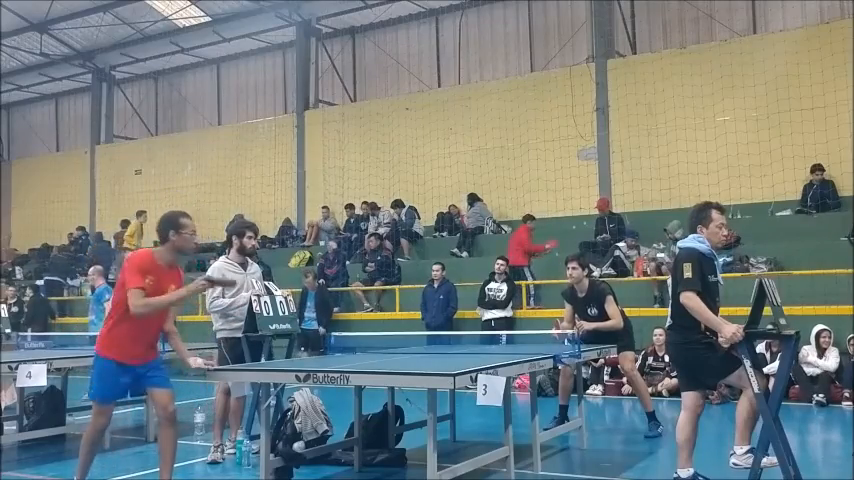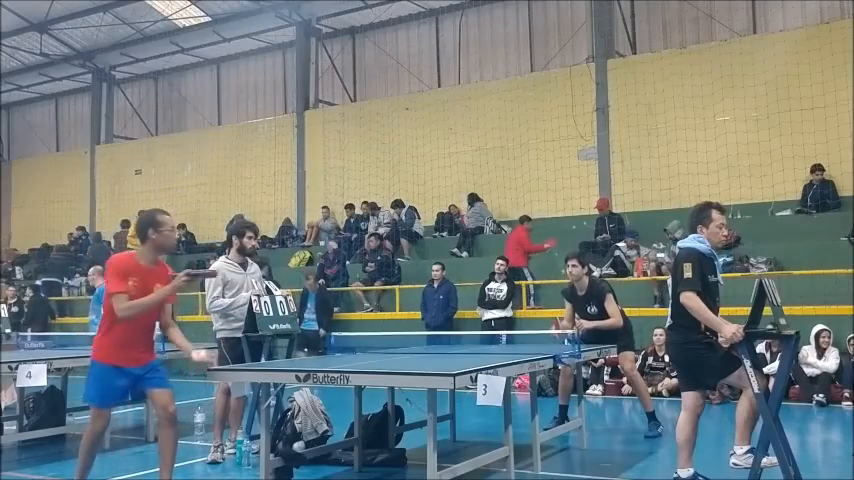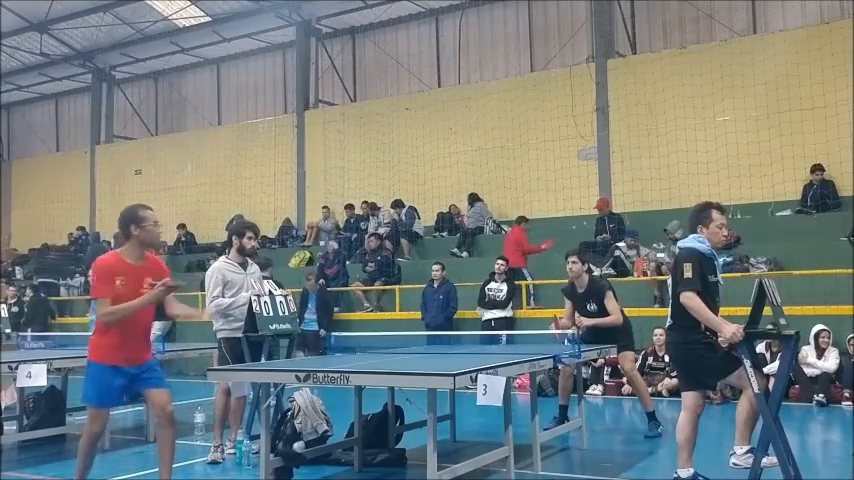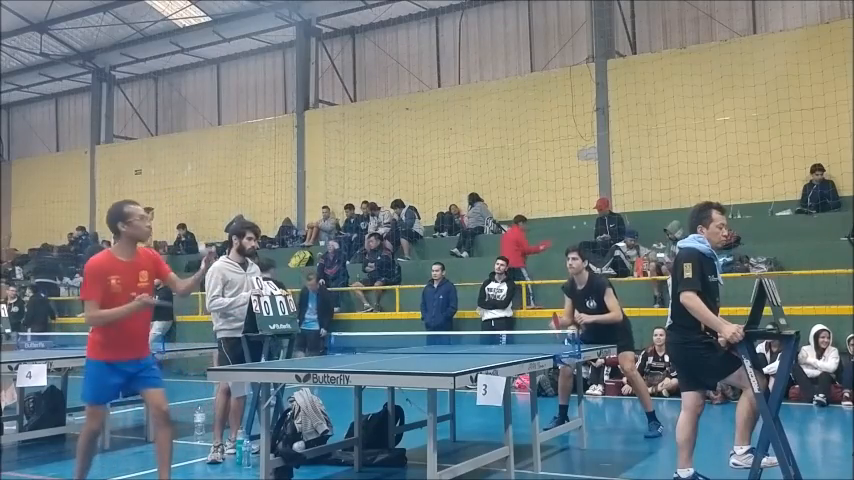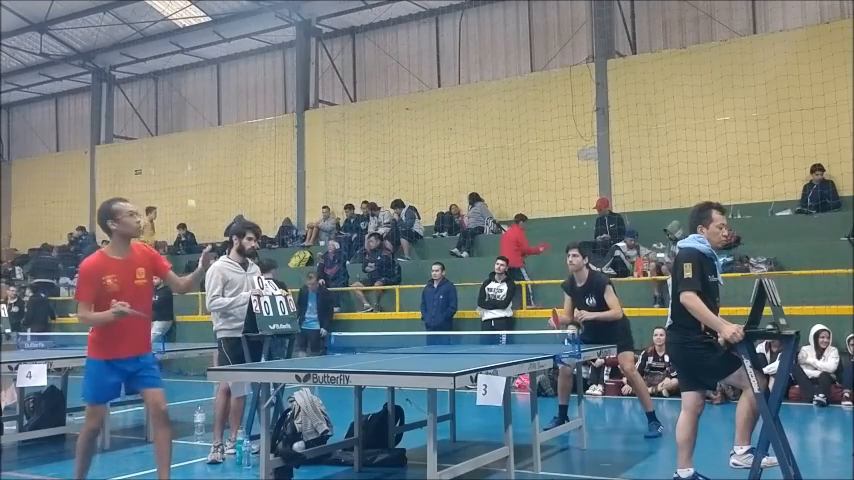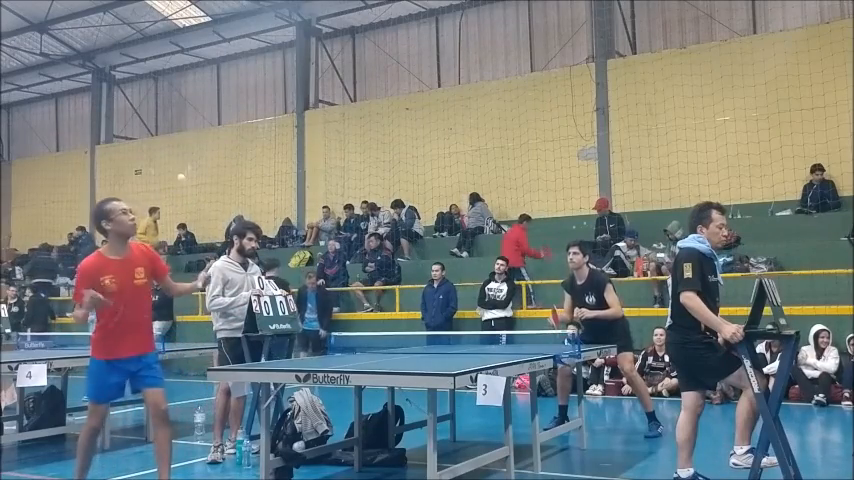
dt=0.1s
person 1, frame 1
left shoulder: (706, 258)
right shoulder: (689, 255)
right elbow: (687, 298)
left wrist: (727, 328)
right wrist: (722, 328)
left hip: (691, 342)
right hip: (691, 342)
left knee: (692, 405)
right knee: (755, 382)
right ankle: (741, 451)
person 1, frame 2
left shoulder: (706, 258)
right shoulder: (690, 255)
right elbow: (687, 298)
left wrist: (728, 327)
right wrist: (722, 328)
left hip: (692, 342)
right hip: (691, 342)
left knee: (692, 405)
right knee: (755, 382)
right ankle: (741, 451)
person 1, frame 3
left shoulder: (706, 258)
right shoulder: (690, 255)
right elbow: (687, 298)
left wrist: (728, 327)
right wrist: (723, 328)
left hip: (691, 342)
right hip: (691, 342)
left knee: (692, 405)
right knee: (755, 381)
right ankle: (741, 451)
person 1, frame 4
left shoulder: (706, 258)
right shoulder: (690, 255)
right elbow: (687, 298)
left wrist: (728, 327)
right wrist: (722, 328)
left hip: (692, 342)
right hip: (691, 342)
left knee: (692, 405)
right knee: (755, 382)
right ankle: (741, 451)
person 1, frame 5
left shoulder: (707, 258)
right shoulder: (690, 255)
right elbow: (688, 298)
left wrist: (727, 327)
right wrist: (723, 328)
left hip: (690, 342)
right hip: (691, 342)
left knee: (692, 405)
right knee: (756, 382)
right ankle: (742, 451)
person 1, frame 6
left shoulder: (706, 258)
right shoulder: (690, 255)
right elbow: (687, 298)
left wrist: (727, 327)
right wrist: (722, 328)
left hip: (691, 342)
right hip: (691, 342)
left knee: (692, 405)
right knee: (755, 382)
right ankle: (741, 451)
person 2, frame 1
left shoulder: (178, 275)
right shoulder: (137, 260)
left elbow: (167, 327)
right elbow: (136, 308)
left wrist: (188, 358)
right wrist: (187, 292)
left hip: (149, 357)
right hip: (113, 356)
left knee: (168, 413)
right knee: (100, 422)
person 2, frame 2
left shoulder: (165, 272)
right shoulder: (118, 263)
left elbow: (168, 324)
right elbow: (123, 311)
left wrist: (191, 351)
right wrist: (169, 289)
left hip: (145, 360)
right hip: (109, 360)
left knee: (168, 413)
right knee: (98, 426)
person 2, frame 3
left shoulder: (155, 265)
right shoulder: (104, 265)
left elbow: (171, 307)
right elbow: (105, 316)
left wrist: (200, 314)
right wrist: (149, 297)
left hip: (143, 358)
right hip: (105, 361)
left knee: (166, 413)
right knee: (96, 427)
person 2, frame 4
left shoulder: (150, 258)
right shoulder: (96, 265)
left elbow: (181, 289)
right elbow: (92, 318)
left wrist: (203, 271)
right wrist: (133, 307)
left hip: (140, 356)
right hip: (104, 358)
left knee: (162, 413)
right knee: (94, 425)
person 2, frame 5
left shoulder: (146, 254)
right shoulder: (91, 266)
left elbow: (178, 285)
right elbow: (83, 316)
left wrist: (200, 269)
right wrist: (110, 314)
left hip: (141, 353)
right hip: (104, 357)
left knee: (160, 411)
right knee: (94, 423)
person 2, frame 6
left shoulder: (145, 254)
right shoulder: (89, 267)
left elbow: (172, 289)
right elbow: (78, 317)
left wrist: (197, 284)
right wrist: (86, 309)
left hip: (144, 352)
right hip: (107, 356)
left knee: (161, 411)
right knee: (95, 422)
person 3, frame 1
left shoulder: (255, 268)
right shoulder: (218, 269)
right elbow: (212, 304)
right wrist: (244, 298)
left hip: (252, 334)
right hip: (230, 335)
left knee: (241, 388)
right knee: (226, 387)
left ankle: (233, 439)
right ankle: (218, 442)
person 3, frame 2
left shoulder: (254, 268)
right shoulder: (219, 269)
right elbow: (212, 304)
right wrist: (245, 298)
right hip: (230, 335)
left knee: (241, 388)
right knee: (226, 387)
left ankle: (234, 439)
right ankle: (218, 442)
person 3, frame 3
left shoulder: (254, 268)
right shoulder: (218, 269)
right elbow: (212, 305)
right wrist: (244, 298)
right hip: (230, 335)
left knee: (240, 388)
right knee: (226, 387)
left ankle: (233, 439)
right ankle: (218, 442)
person 3, frame 4
left shoulder: (254, 268)
right shoulder: (219, 268)
right elbow: (212, 304)
right wrist: (245, 297)
right hip: (230, 335)
left knee: (240, 388)
right knee: (226, 387)
left ankle: (234, 439)
right ankle: (218, 442)
person 3, frame 5
left shoulder: (255, 269)
right shoulder: (219, 268)
right elbow: (212, 303)
right wrist: (245, 297)
right hip: (230, 335)
left knee: (240, 387)
right knee: (226, 387)
left ankle: (233, 439)
right ankle: (218, 442)
person 3, frame 6
left shoulder: (255, 269)
right shoulder: (219, 268)
right elbow: (212, 303)
right wrist: (245, 297)
right hip: (230, 334)
left knee: (240, 387)
right knee: (226, 387)
left ankle: (233, 438)
right ankle: (218, 442)
person 4, frame 1
left shoulder: (601, 289)
right shoulder: (569, 294)
left elbow: (618, 323)
right elbow: (568, 323)
left wrist: (591, 325)
right wrist: (559, 328)
left hip: (618, 333)
right hip: (592, 334)
left knee: (629, 369)
right knee: (566, 367)
left ankle: (653, 420)
right ankle: (562, 416)
person 4, frame 2
left shoulder: (601, 288)
right shoulder: (569, 293)
left elbow: (618, 321)
right elbow: (568, 322)
left wrist: (591, 323)
right wrist: (559, 327)
left hip: (618, 332)
right hip: (592, 334)
left knee: (629, 369)
right knee: (566, 367)
left ankle: (653, 420)
right ankle: (562, 416)
person 4, frame 3
left shoulder: (601, 286)
right shoulder: (569, 290)
left elbow: (618, 318)
right elbow: (569, 320)
left wrist: (591, 321)
right wrist: (559, 324)
left hip: (617, 332)
right hip: (592, 334)
left knee: (628, 369)
right knee: (566, 367)
left ankle: (653, 420)
right ankle: (562, 416)
person 4, frame 4
left shoulder: (600, 283)
right shoulder: (568, 288)
left elbow: (618, 315)
right elbow: (568, 318)
left wrist: (591, 318)
right wrist: (559, 322)
left hip: (617, 331)
right hip: (592, 333)
left knee: (628, 369)
right knee: (566, 368)
left ankle: (653, 420)
right ankle: (562, 416)
person 4, frame 5
left shoulder: (600, 281)
right shoulder: (568, 285)
left elbow: (618, 313)
right elbow: (568, 316)
left wrist: (592, 314)
right wrist: (558, 319)
left hip: (616, 331)
right hip: (591, 333)
left knee: (628, 369)
right knee: (565, 368)
left ankle: (653, 420)
right ankle: (562, 416)
person 4, frame 6
left shoulder: (600, 279)
right shoulder: (568, 284)
left elbow: (617, 311)
right elbow: (568, 315)
left wrist: (592, 313)
right wrist: (558, 318)
left hip: (615, 331)
right hip: (590, 333)
left knee: (628, 370)
right knee: (564, 368)
left ankle: (653, 420)
right ankle: (562, 416)
